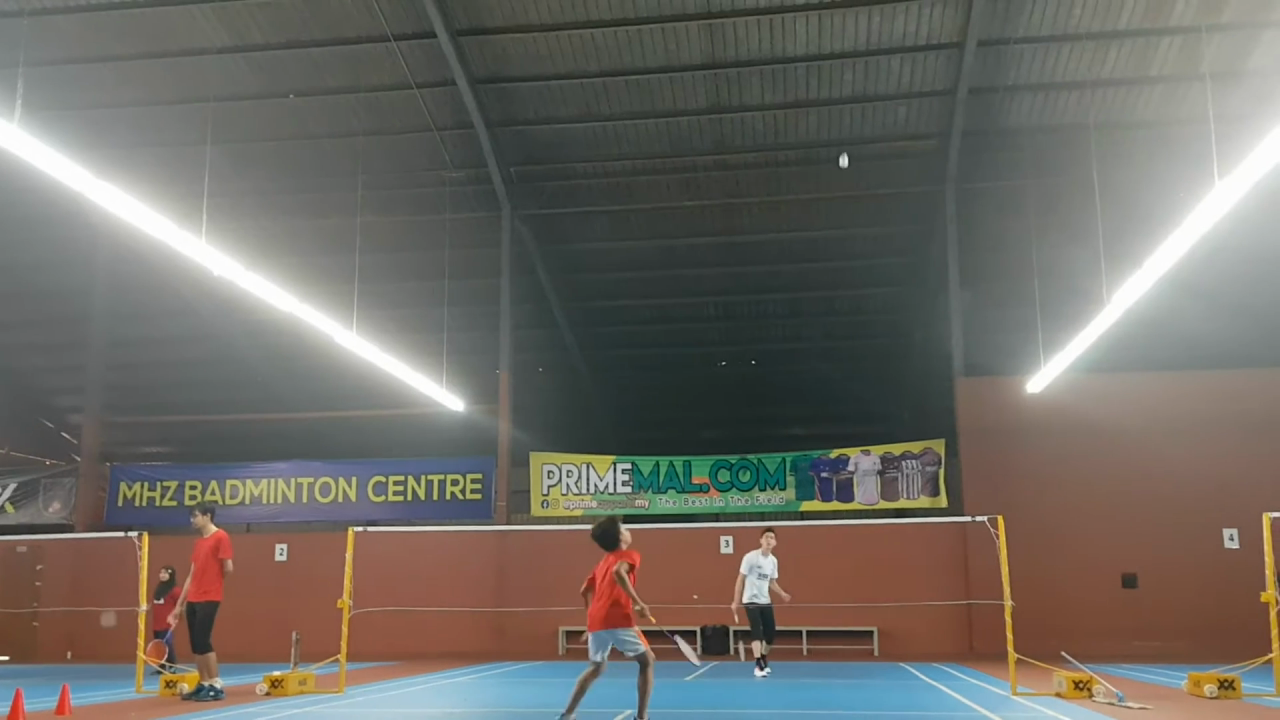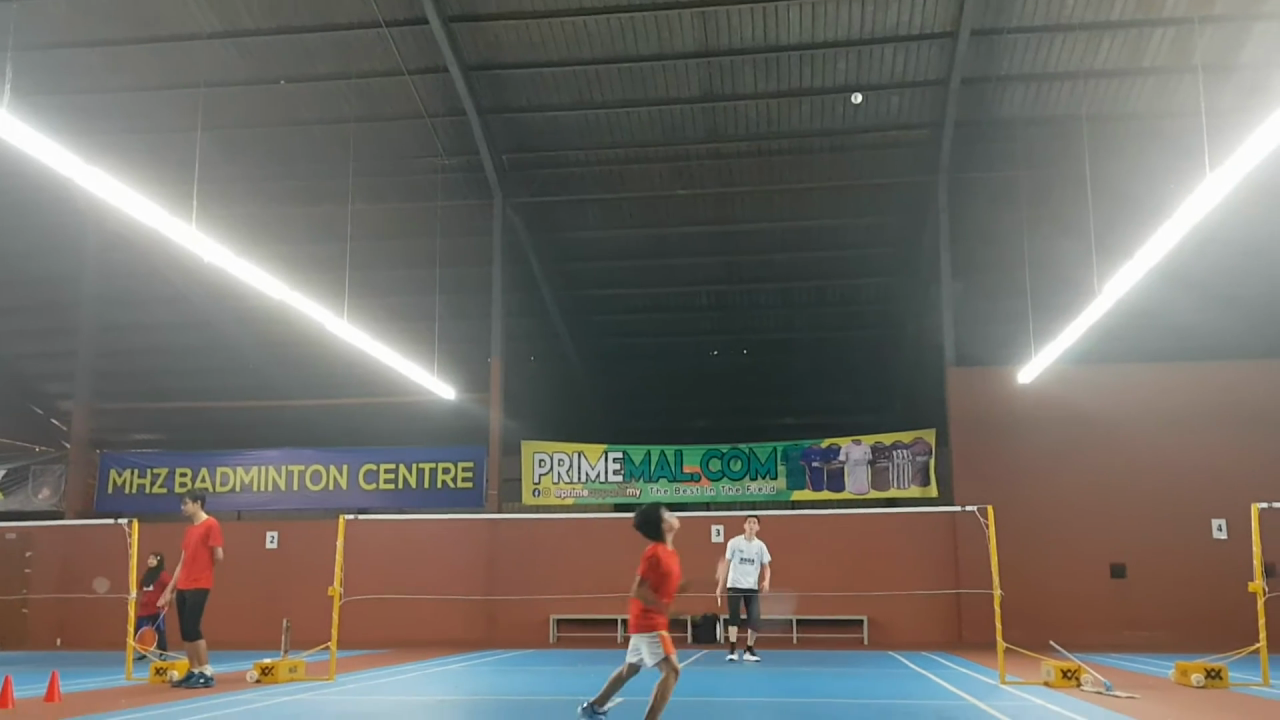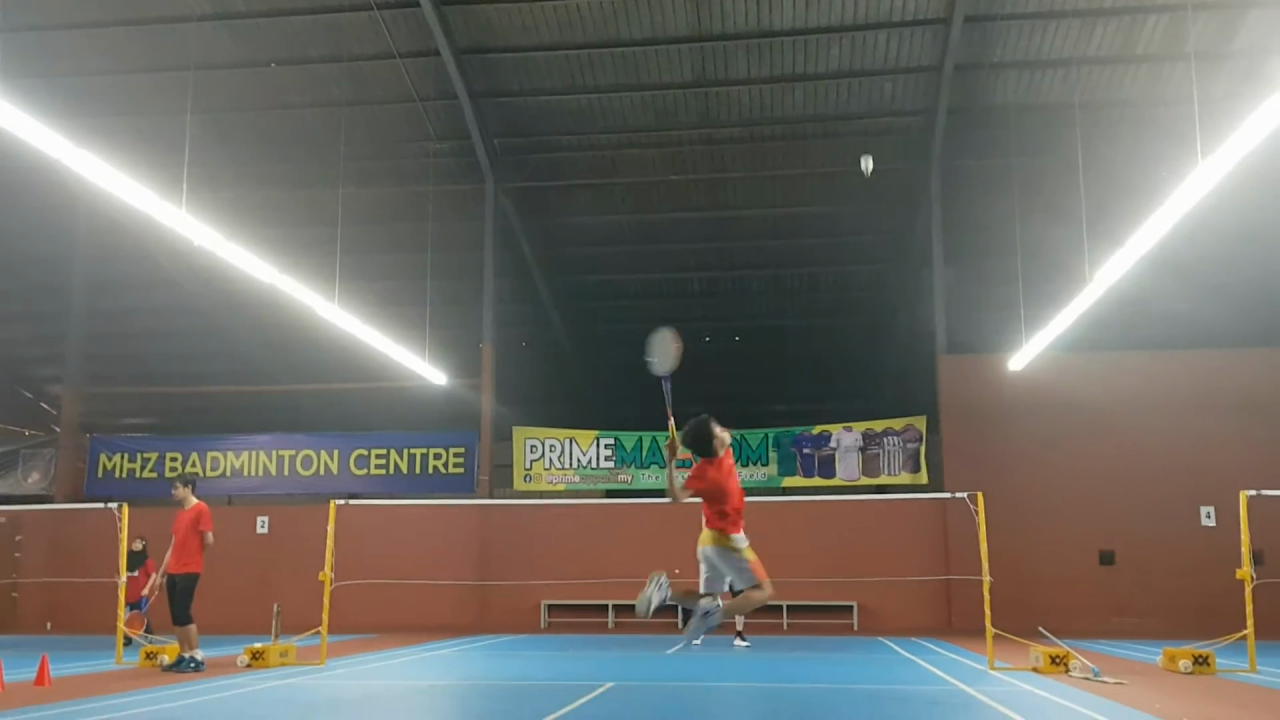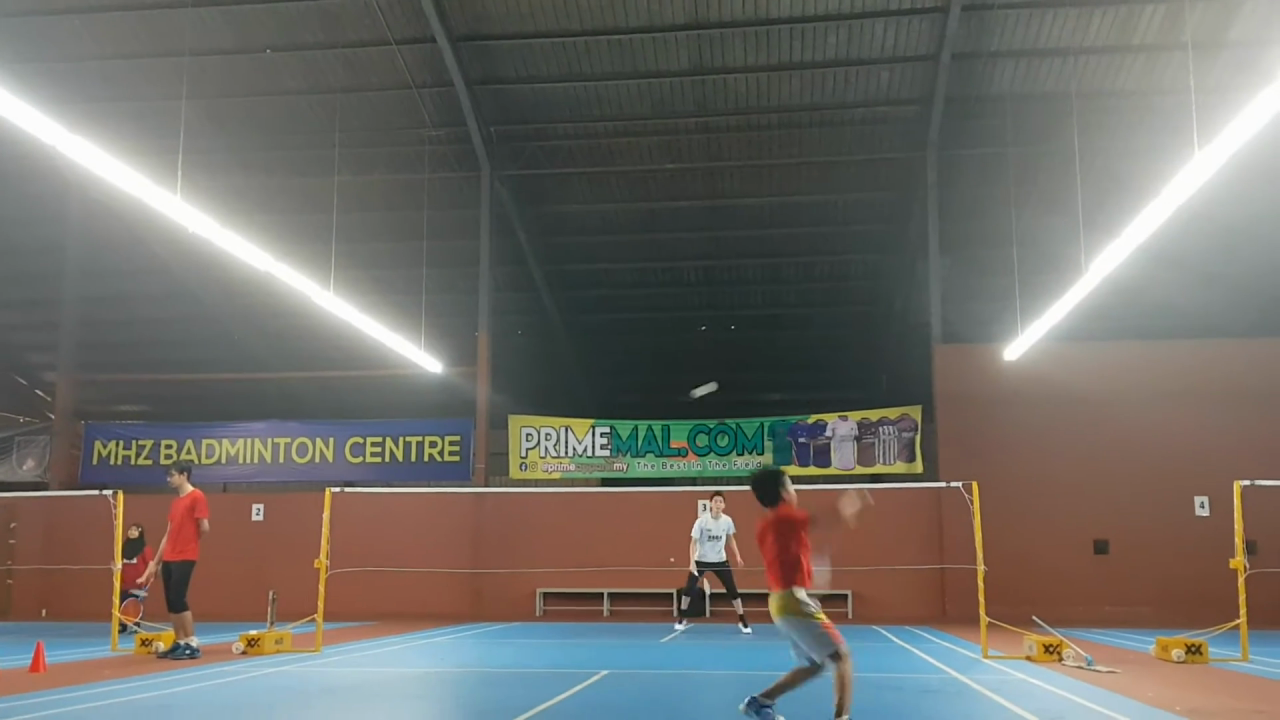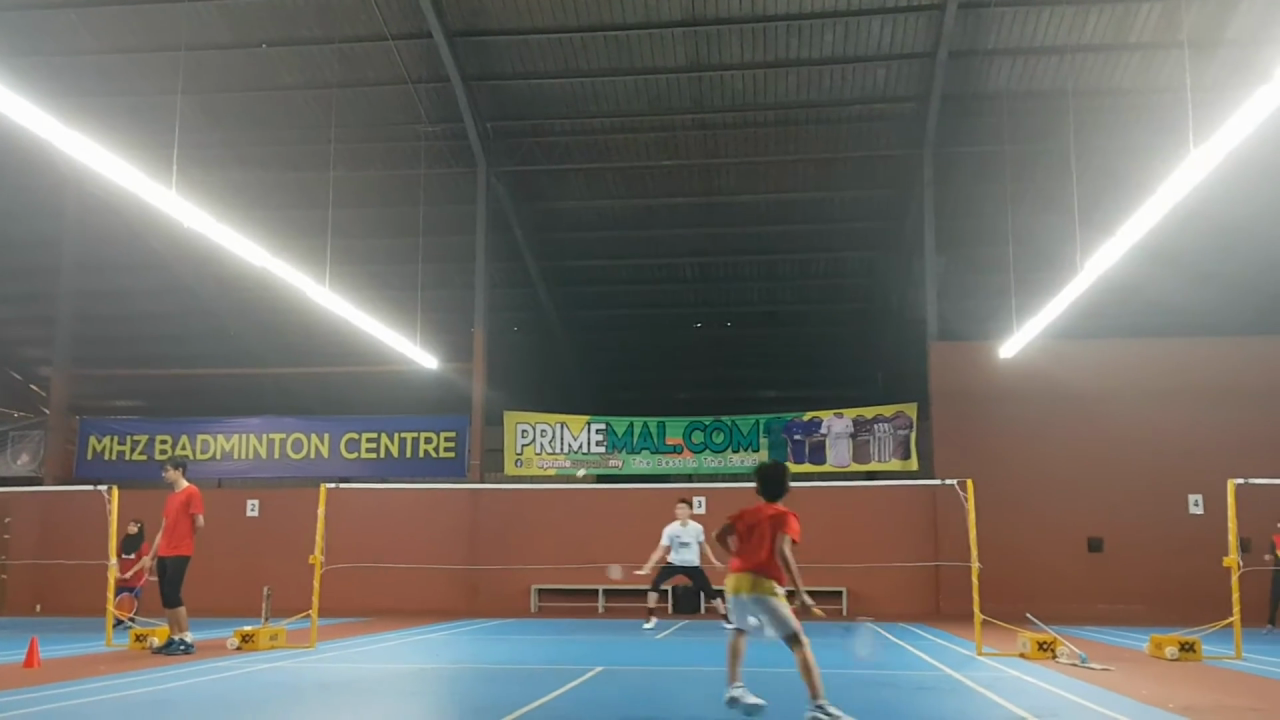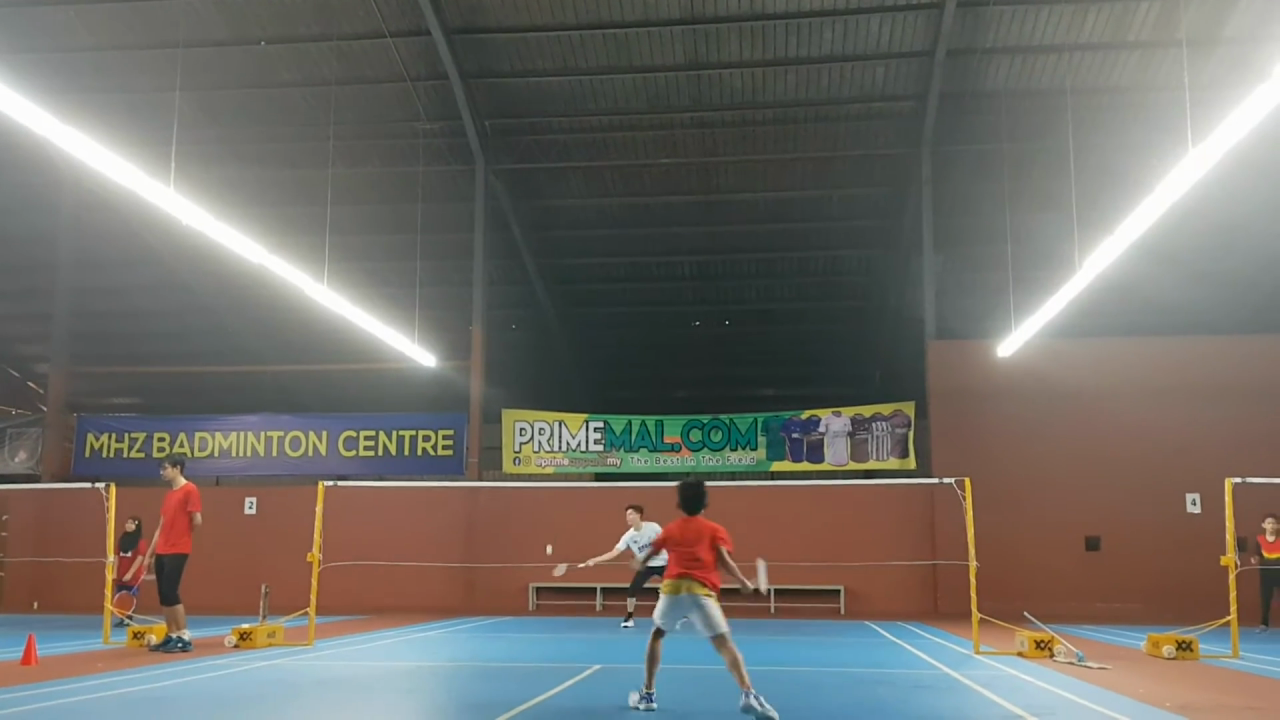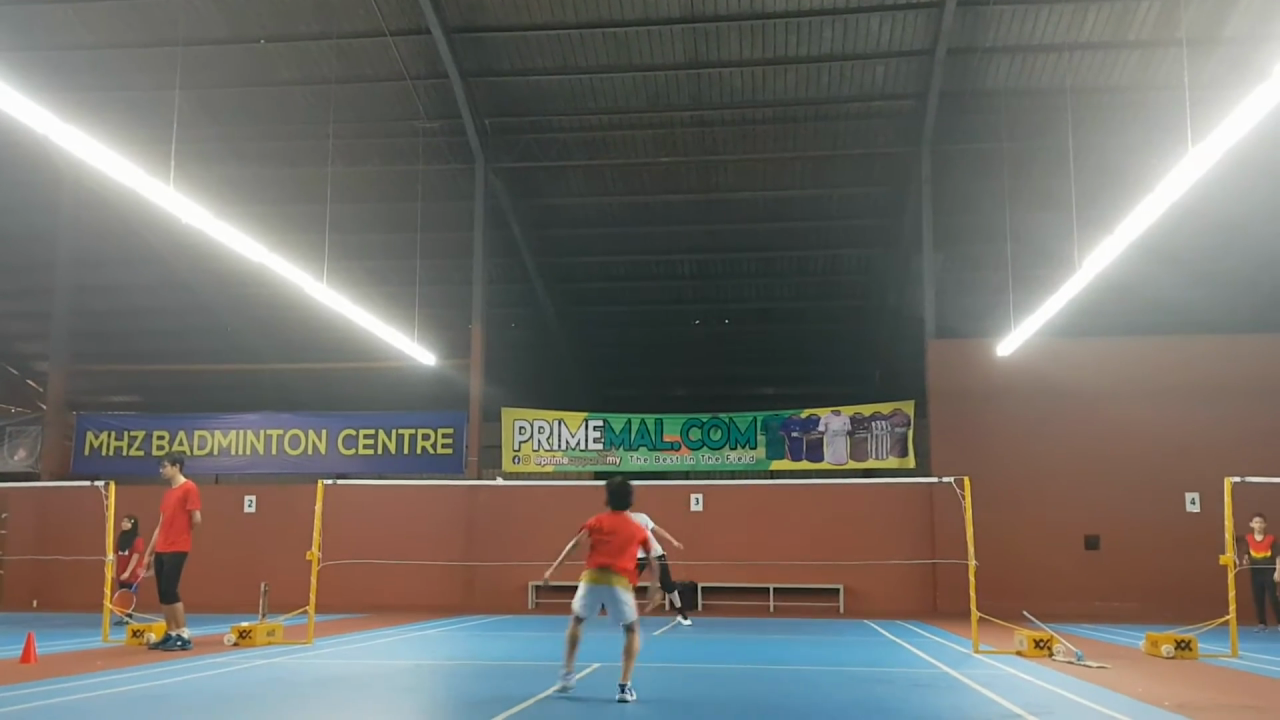
dt=0.3s
person 1, frame 1
left shoulder: (603, 562)
right shoulder: (629, 555)
left elbow: (585, 591)
right elbow: (618, 572)
right wrist: (639, 603)
left hip: (596, 623)
right hip: (619, 622)
left knee: (596, 669)
right knee: (647, 662)
person 1, frame 2
left shoulder: (670, 554)
right shoulder: (656, 555)
left elbow: (671, 587)
right elbow: (638, 592)
right wrist: (667, 608)
left hip: (650, 622)
right hip: (648, 624)
left knee: (632, 668)
right knee: (672, 669)
person 1, frame 3
left shoulder: (724, 458)
right shoulder: (703, 472)
right elbow: (676, 496)
right wrist: (670, 461)
left hip: (713, 542)
right hip: (727, 540)
left knee: (706, 600)
right knee: (762, 591)
left ankle: (666, 593)
right ankle: (711, 613)
person 1, frame 4
left shoulder: (765, 525)
right shoulder: (785, 517)
right elbow: (824, 520)
right wrist: (852, 502)
left hip: (782, 600)
right hip: (793, 601)
left knee: (816, 665)
right knee: (841, 657)
person 1, frame 5
left shoulder: (746, 513)
right shoulder: (786, 517)
left elbow: (720, 535)
right elbow: (782, 552)
right wrist: (801, 593)
left hip: (735, 583)
right hip: (763, 587)
left knee: (740, 631)
right knee: (799, 644)
left ankle: (735, 690)
person 1, frame 6
left shoulder: (672, 529)
right shoulder: (715, 530)
left elbow: (644, 558)
right elbow: (725, 561)
left wrist: (637, 564)
right wrist: (745, 584)
left hip: (672, 588)
right hip: (701, 592)
left knee: (656, 636)
right knee: (725, 645)
left ankle: (647, 695)
right ankle: (750, 697)
person 1, frame 7
left shoulder: (597, 521)
right shoulder: (638, 529)
left elbow: (577, 542)
right elbow: (653, 556)
left wrist: (553, 568)
right wrist: (654, 591)
left hip: (592, 578)
right hip: (620, 583)
left knee: (576, 621)
right knee: (632, 632)
left ankle: (567, 675)
right ankle: (625, 687)
person 2, frame 1
left shoulder: (220, 537)
right shoulder: (199, 542)
left elbow: (228, 568)
right elbow: (192, 575)
left wrist: (213, 582)
right wrist: (180, 603)
left hip: (208, 599)
right hip: (193, 600)
left knee: (203, 641)
right knee: (196, 643)
left ankle: (216, 686)
right ankle: (203, 684)
person 2, frame 2
left shoulder: (211, 524)
right shoulder: (189, 530)
left elbow: (218, 556)
right elbow: (182, 562)
left wrist: (203, 570)
right wrist: (170, 589)
left hip: (199, 586)
right hip: (183, 587)
left knee: (192, 628)
right knee: (185, 631)
left ankle: (206, 673)
right ankle: (194, 671)
person 2, frame 3
left shoulder: (201, 509)
right shoulder: (180, 514)
left elbow: (208, 540)
right elbow: (173, 547)
left wrist: (193, 555)
right wrist: (161, 573)
left hip: (189, 571)
right hip: (173, 572)
left knee: (183, 613)
right knee: (176, 615)
left ankle: (197, 657)
right ankle: (184, 656)
person 2, frame 4
left shoulder: (197, 496)
right shoulder: (175, 502)
left elbow: (204, 527)
right elbow: (168, 534)
left wrist: (189, 542)
right wrist: (155, 561)
left hip: (184, 558)
right hip: (168, 559)
left knee: (178, 600)
right knee: (171, 601)
left ankle: (192, 644)
right ankle: (179, 642)
person 2, frame 5
left shoulder: (192, 492)
right shoulder: (170, 497)
left elbow: (199, 523)
right elbow: (163, 529)
left wrist: (184, 537)
right wrist: (151, 555)
left hip: (179, 553)
right hip: (164, 554)
left knee: (173, 595)
right knee: (166, 597)
left ankle: (187, 640)
right ankle: (174, 638)
person 2, frame 6
left shoulder: (189, 490)
right shoulder: (169, 494)
left elbow: (197, 521)
right elbow: (161, 527)
left wrist: (181, 535)
right wrist: (149, 554)
left hip: (177, 551)
right hip: (162, 552)
left knee: (170, 593)
right knee: (163, 594)
left ankle: (184, 637)
right ankle: (171, 636)
person 2, frame 7
left shoulder: (189, 488)
right shoulder: (168, 493)
left elbow: (196, 519)
right elbow: (161, 525)
left wrist: (181, 533)
right wrist: (149, 552)
left hip: (177, 549)
right hip: (161, 550)
left knee: (170, 591)
right knee: (163, 593)
left ankle: (184, 636)
right ankle: (171, 634)
